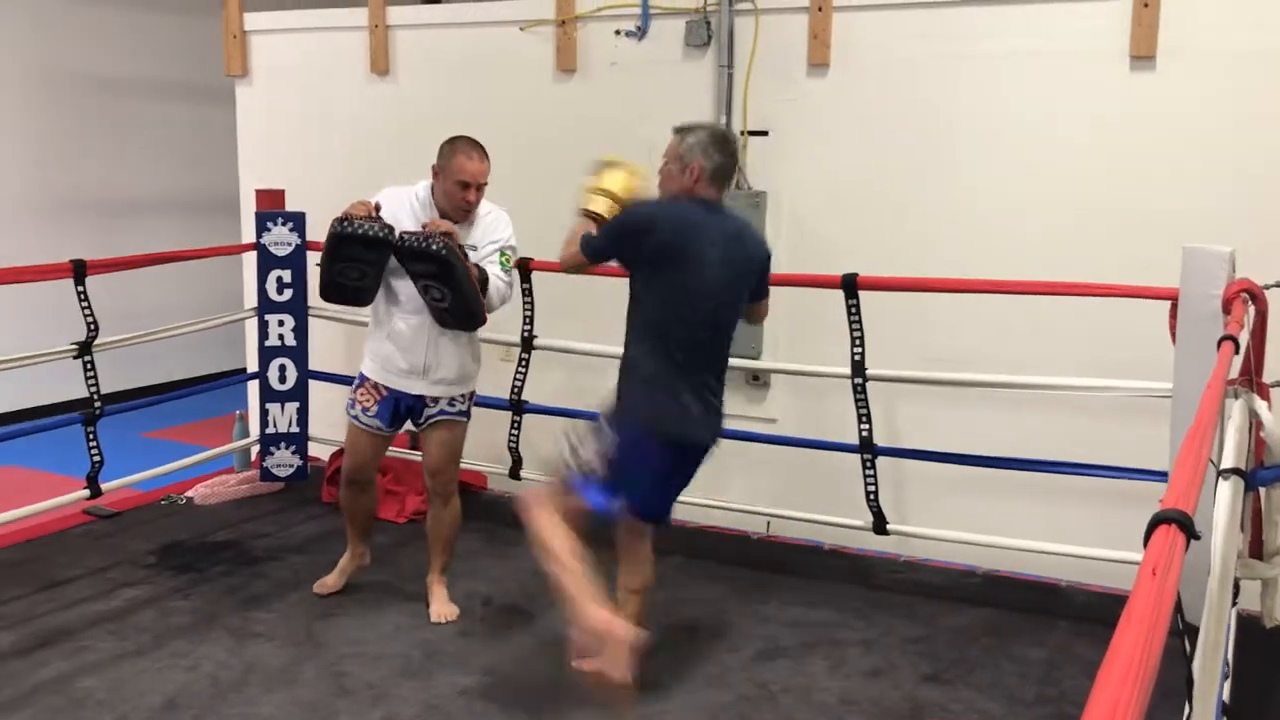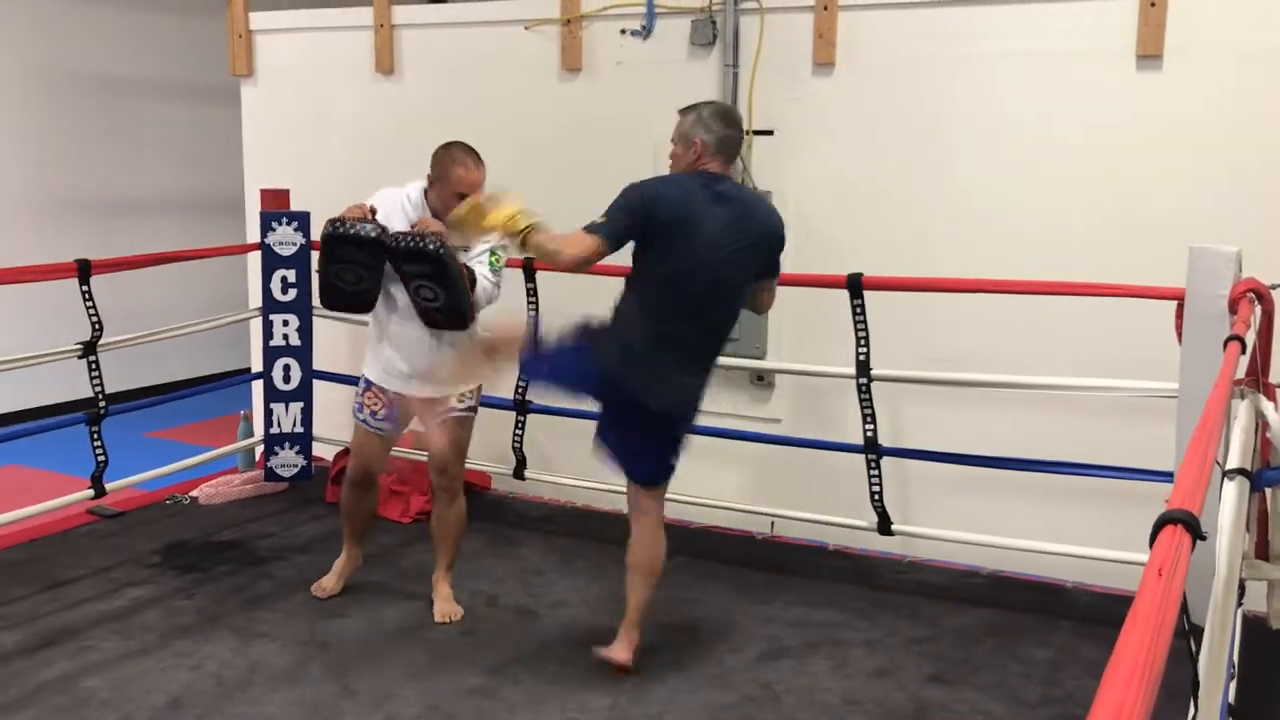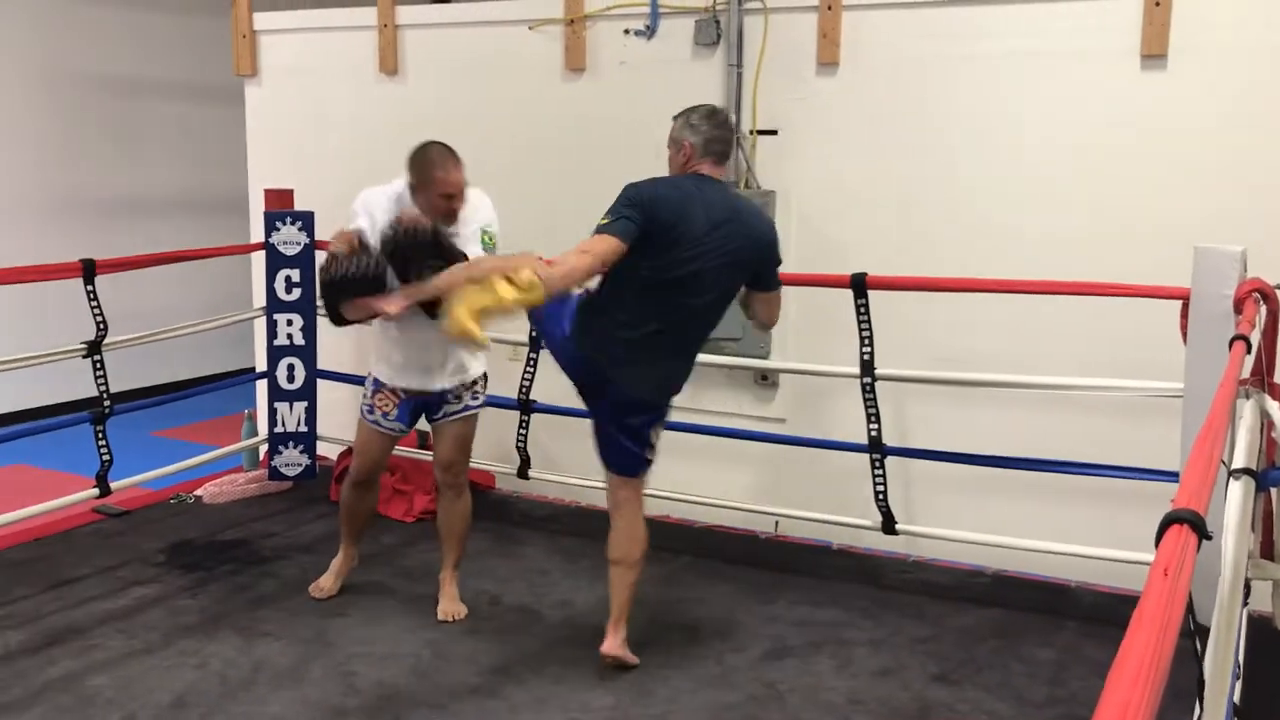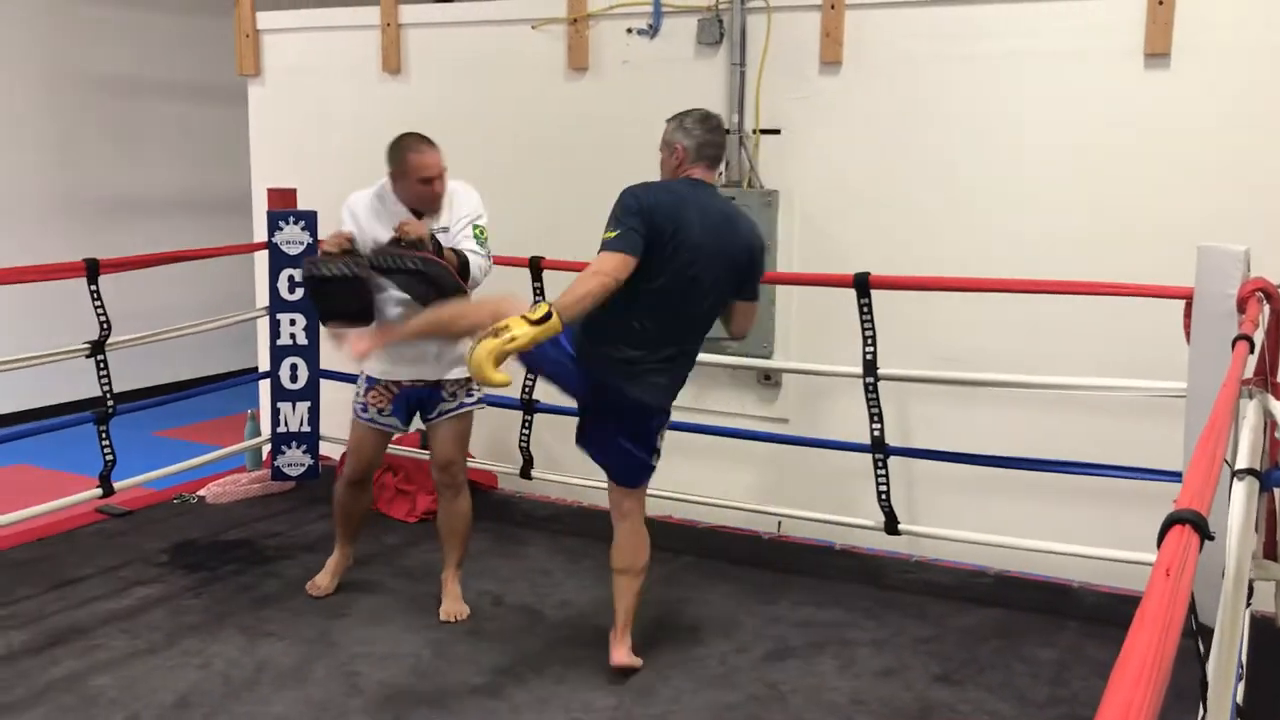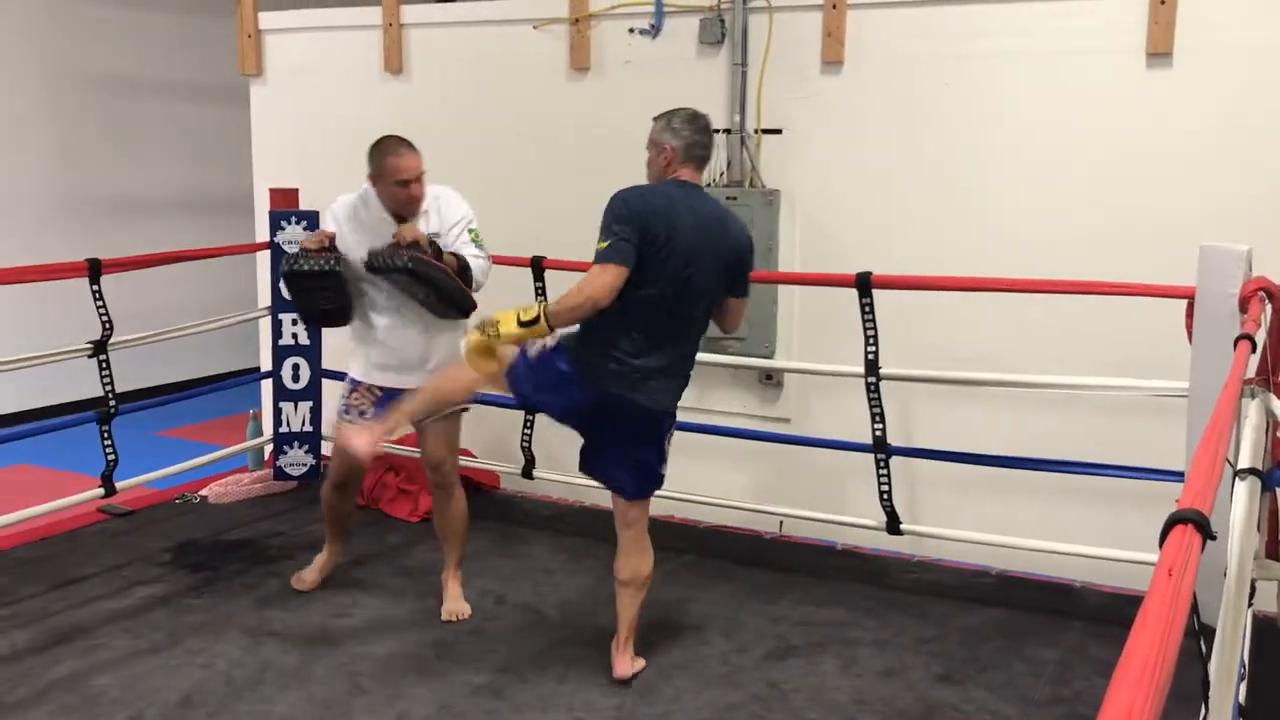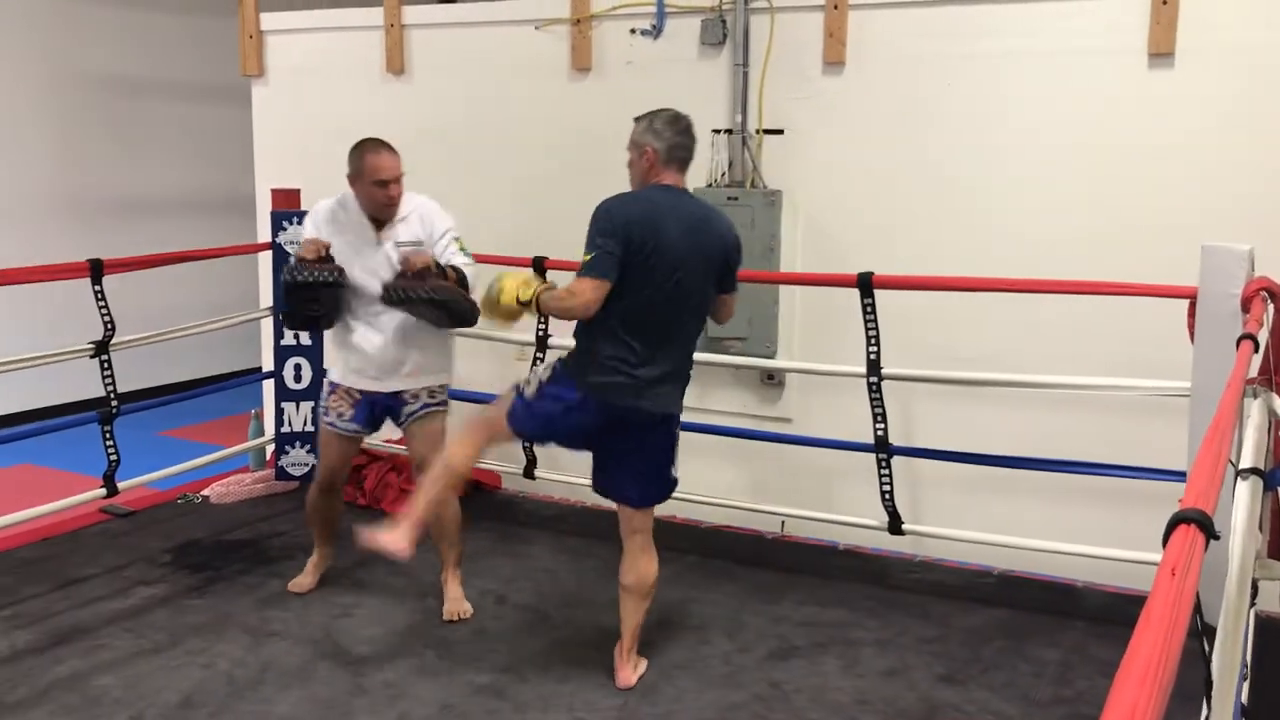
dt=0.1s
person 1, frame 1
left shoulder: (652, 219)
right shoulder: (750, 243)
left elbow: (571, 258)
right elbow: (756, 312)
left wrist: (599, 203)
left hip: (646, 416)
right hip: (696, 422)
left knee: (544, 509)
right knee: (634, 532)
left ankle: (602, 625)
right ankle: (615, 652)
person 1, frame 2
left shoulder: (656, 196)
right shoulder: (767, 219)
left elbow: (572, 255)
right elbow: (762, 301)
left wrist: (521, 229)
left hip: (612, 363)
right hip: (677, 391)
left knee: (496, 351)
right knee: (647, 509)
right ankle: (627, 640)
person 1, frame 3
left shoulder: (650, 196)
right shoulder: (758, 228)
left elbow: (590, 260)
right elbow: (765, 317)
left wrist: (504, 289)
left hip: (590, 337)
right hip: (650, 384)
left knee: (511, 277)
right knee: (626, 501)
left ankle: (409, 297)
right ankle: (616, 634)
person 1, frame 4
left shoulder: (646, 200)
right shoulder: (746, 234)
left elbow: (606, 276)
right elbow: (740, 326)
left wrist: (534, 324)
left hip: (591, 354)
right hip: (651, 389)
left knee: (495, 313)
right knee: (628, 511)
left ankle: (383, 334)
right ankle: (623, 642)
person 1, frame 5
left shoulder: (636, 205)
right shoulder: (735, 234)
left elbow: (599, 291)
right elbow: (731, 321)
left wrist: (527, 323)
left hip: (588, 372)
right hip: (652, 400)
left knee: (482, 362)
right knee: (631, 522)
left ankle: (379, 432)
right ankle: (623, 652)
person 1, frame 6
left shoulder: (621, 213)
right shoulder: (721, 231)
left elbow: (582, 303)
right elbow: (721, 313)
left wrist: (528, 295)
left hip: (591, 385)
right hip: (657, 403)
left knee: (487, 423)
right knee: (637, 532)
left ankle: (405, 529)
right ankle: (626, 659)
person 2, frame 1
left shoulder: (493, 223)
right shoulder: (394, 204)
left elbow: (495, 294)
left wrist: (455, 251)
left hip: (448, 378)
right hip: (385, 368)
left knee: (441, 482)
right knee: (356, 470)
left ankle: (437, 580)
right ankle: (355, 552)
person 2, frame 2
right shoulder: (389, 208)
left elbow: (482, 291)
left hip: (453, 376)
right hip: (389, 371)
left knee: (447, 478)
right knee: (360, 472)
left ankle: (442, 580)
right ankle: (349, 554)
person 2, frame 3
left shoulder: (475, 206)
right shoulder: (376, 205)
left elbow: (479, 276)
right wrist: (345, 247)
left hip: (458, 369)
right hip: (398, 369)
left knee: (453, 476)
right knee: (363, 471)
left ankle: (449, 579)
right ankle: (346, 555)
person 2, frame 4
left shoulder: (462, 198)
right shoulder: (362, 208)
left elbow: (475, 271)
left wrist: (430, 245)
right wrist: (332, 256)
left hip: (450, 366)
right hip: (390, 366)
left knee: (450, 473)
right knee: (357, 469)
left ankle: (452, 579)
right ankle: (341, 553)
person 2, frame 5
left shoulder: (447, 204)
right shoulder: (345, 214)
left elbow: (475, 273)
left wrist: (429, 249)
right wrist: (315, 255)
left hip: (436, 369)
right hip: (374, 369)
left knee: (442, 474)
right knee: (343, 471)
left ankle: (452, 578)
right ankle: (330, 551)
person 2, frame 6
left shoulder: (428, 215)
right shoulder: (325, 219)
left elbow: (463, 275)
left wrist: (437, 268)
right wrist: (304, 263)
left hip: (418, 375)
right hip: (352, 375)
right knee: (327, 477)
left ankle: (452, 579)
right ankle: (321, 557)
